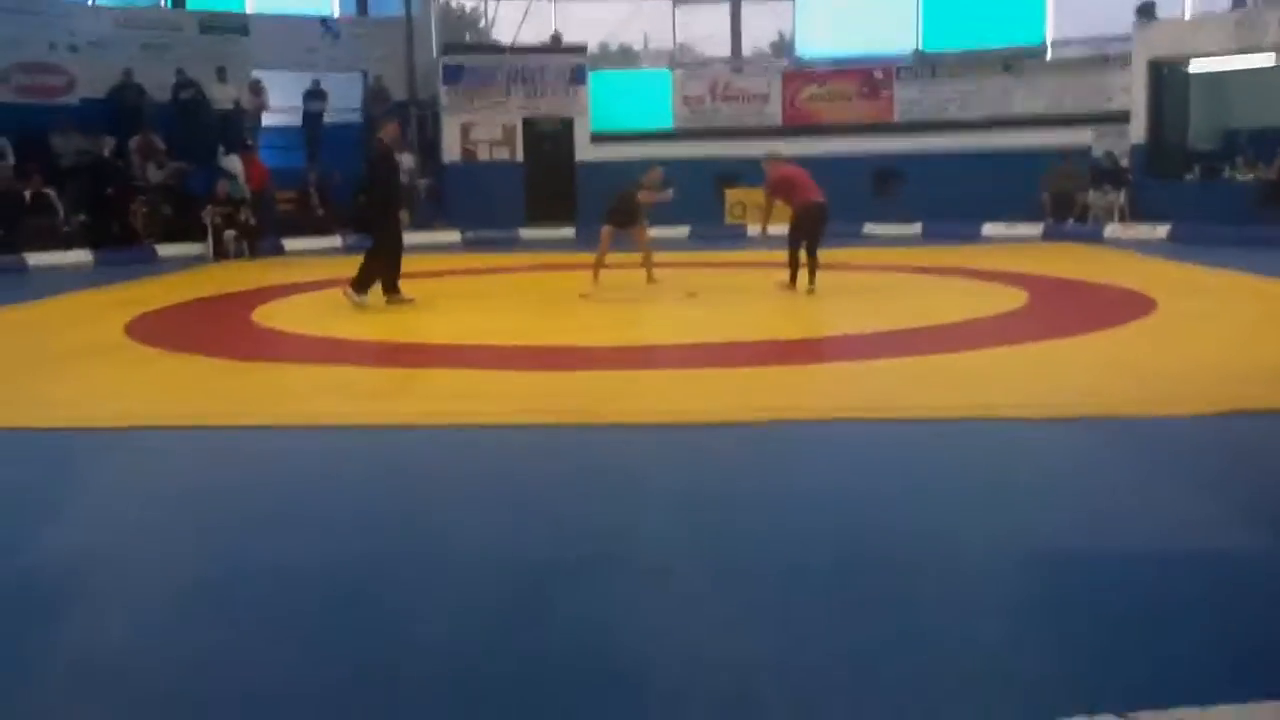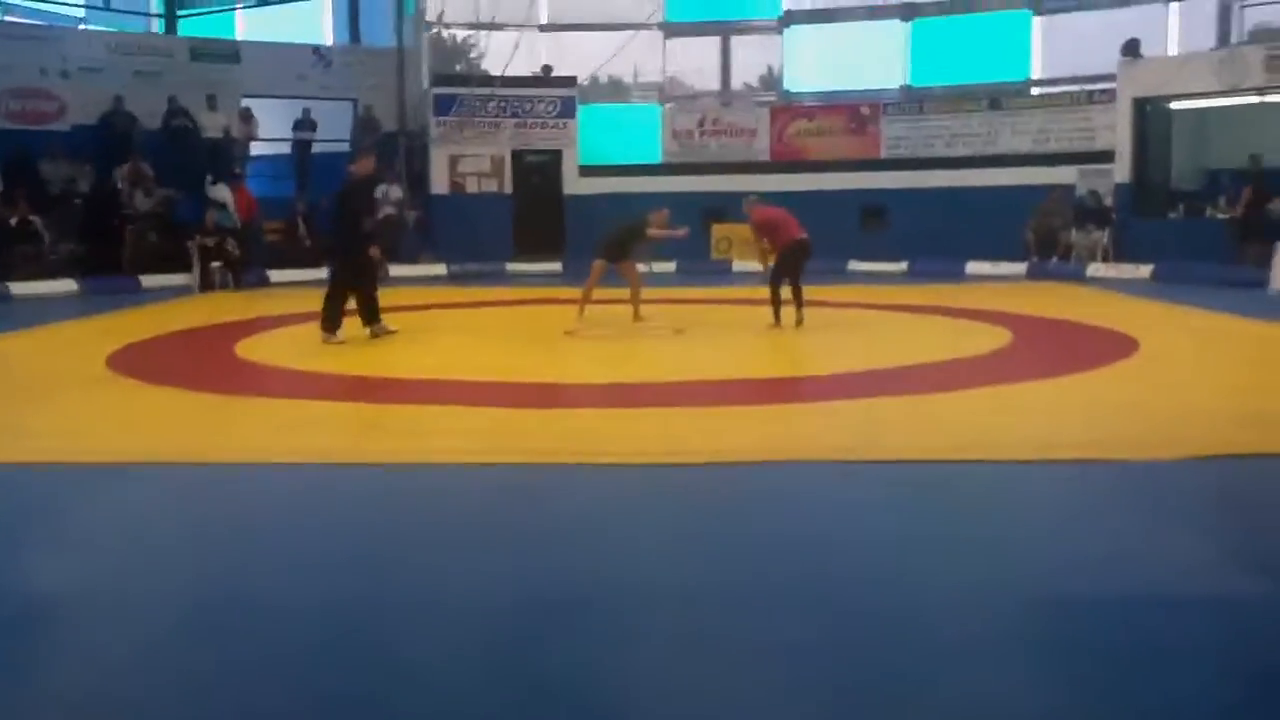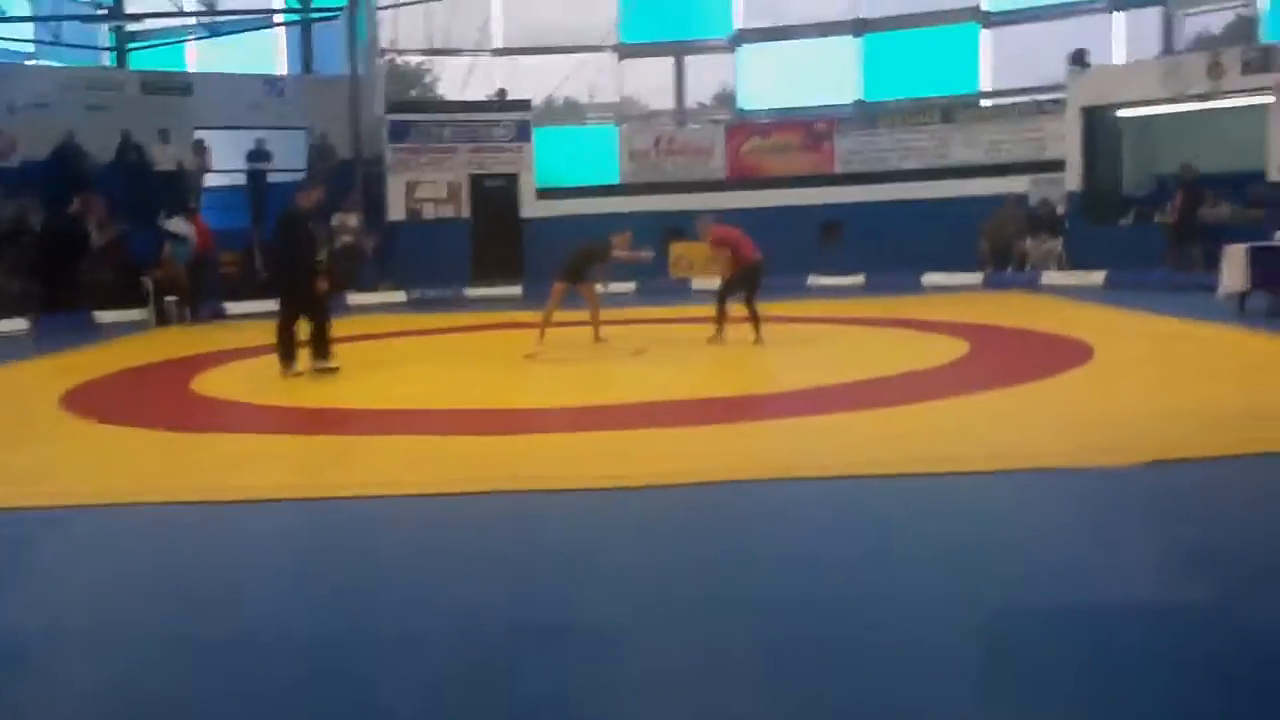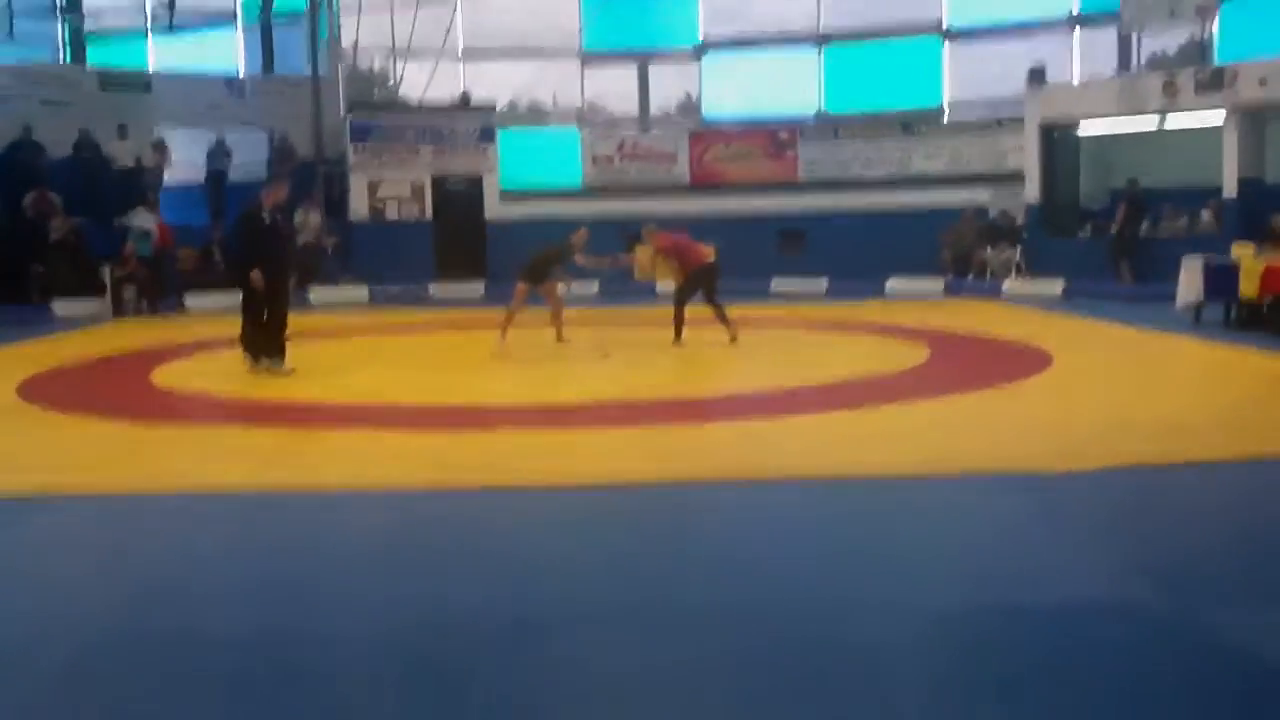
dt=0.3s
person 1, frame 1
left shoulder: (380, 150)
right shoulder: (382, 152)
right elbow: (389, 183)
right wrist: (399, 208)
left hip: (383, 208)
right hip: (383, 209)
left knee: (391, 250)
right knee: (383, 250)
left ankle: (392, 291)
right ankle: (357, 288)
person 1, frame 2
left shoulder: (357, 183)
right shoulder: (352, 186)
right elbow: (356, 220)
left wrist: (369, 244)
right wrist: (369, 245)
left hip: (355, 244)
right hip: (348, 245)
left knee: (366, 283)
right knee: (340, 287)
left ankle: (374, 323)
right ankle: (329, 329)
person 1, frame 3
left shoulder: (302, 215)
right shoulder: (292, 218)
right elbow: (300, 252)
left wrist: (318, 274)
right wrist: (316, 277)
left hip: (306, 277)
right hip: (292, 277)
left knee: (320, 315)
right knee: (297, 318)
left ankle: (320, 358)
right ankle: (288, 362)
person 1, frame 4
left shoulder: (277, 214)
right shoulder: (252, 213)
left elbow: (285, 245)
right elbow: (243, 245)
left wrist: (286, 273)
right wrist: (252, 269)
left hip: (276, 276)
right hip: (256, 275)
left knee: (278, 317)
right knee: (254, 316)
left ankle: (273, 358)
right ankle: (255, 355)
